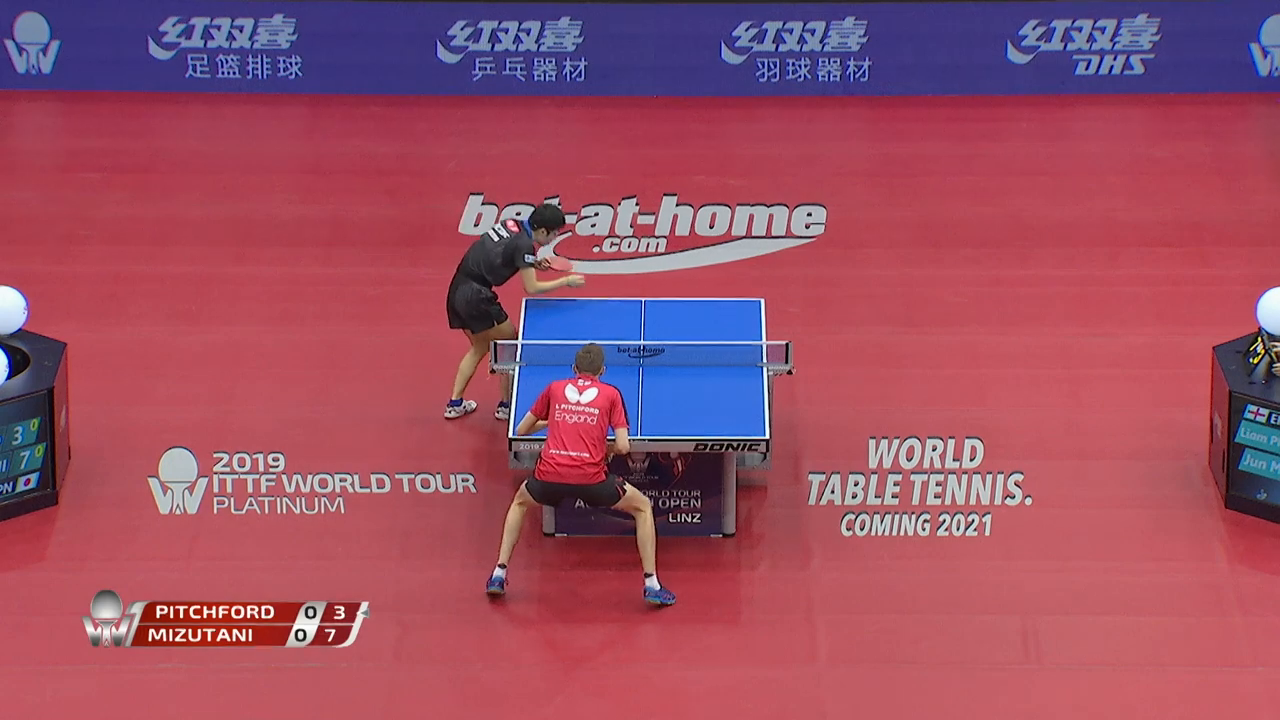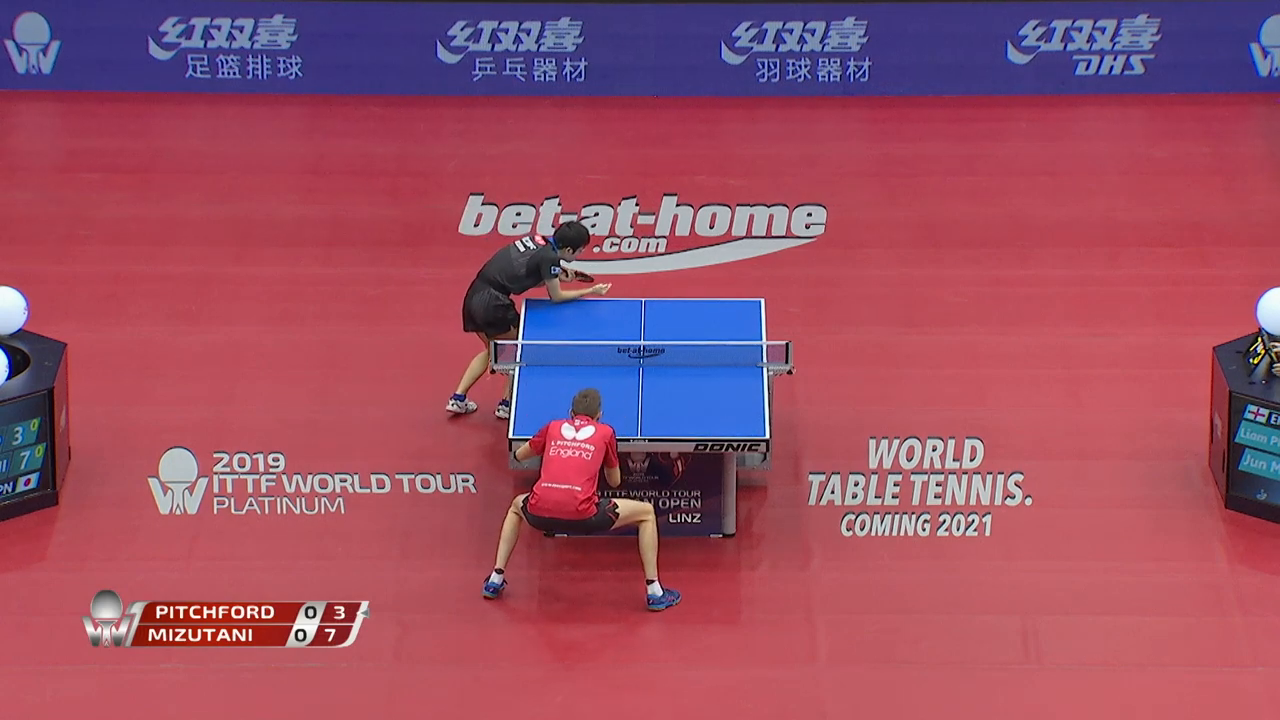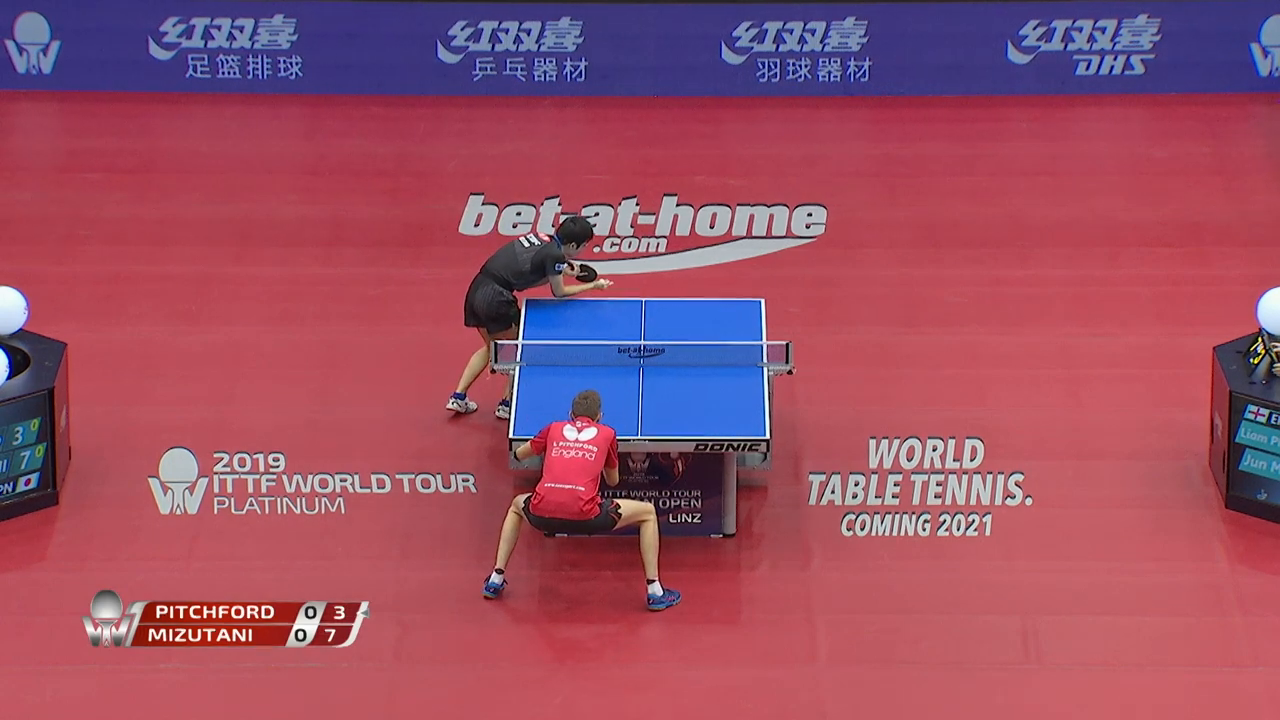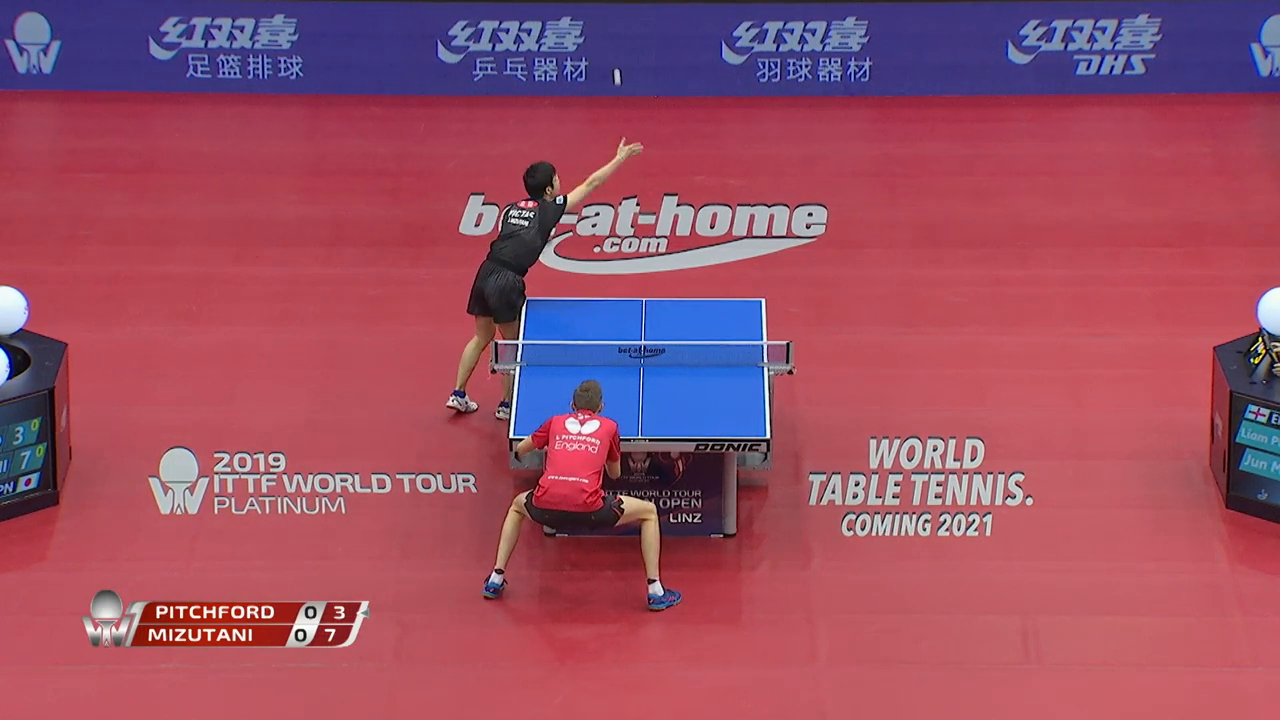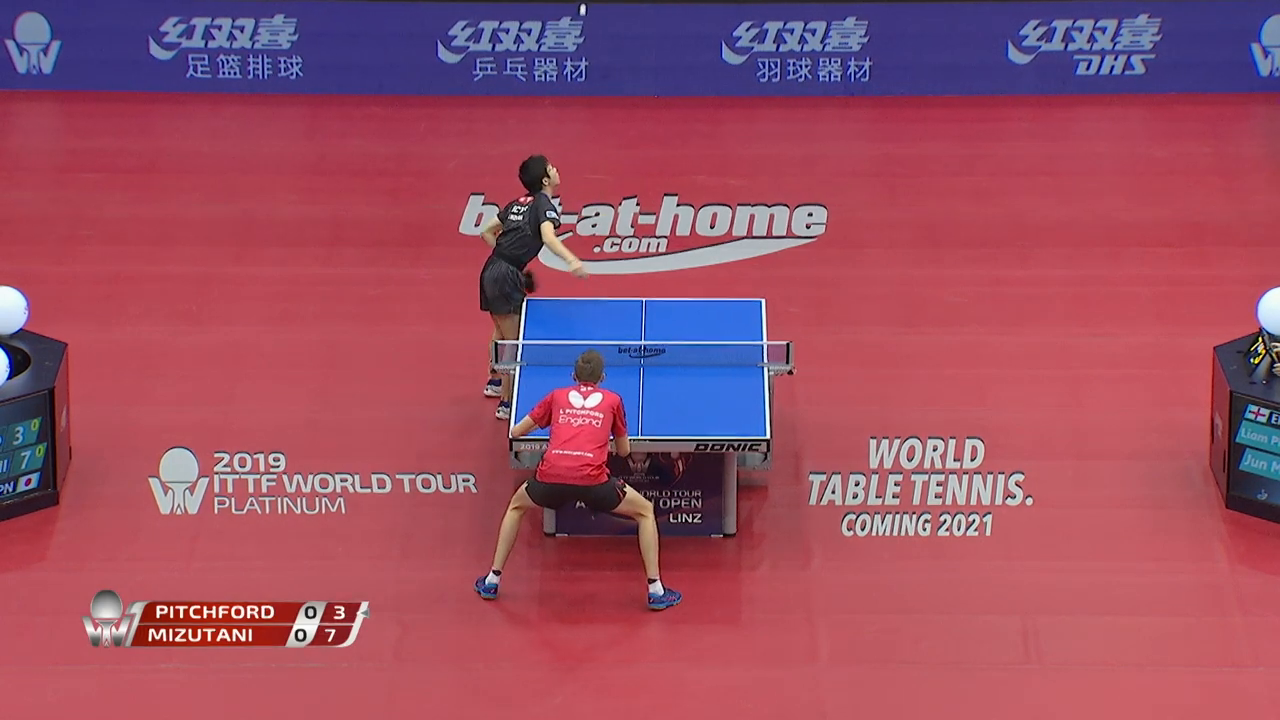
dt=0.7s
person 1, frame 1
left shoulder: (555, 388)
right shoulder: (611, 394)
left elbow: (521, 431)
right elbow: (623, 447)
left hip: (549, 476)
right hip: (589, 478)
left knee: (520, 503)
right knee: (643, 508)
left ankle: (499, 575)
right ankle: (651, 585)
person 1, frame 2
left shoulder: (553, 427)
right shoulder: (605, 432)
left elbow: (519, 455)
right elbow: (615, 481)
left hip: (540, 511)
right hip: (581, 513)
left knee: (517, 505)
right knee: (646, 513)
left ankle: (496, 579)
right ankle: (654, 591)
person 1, frame 3
left shoulder: (554, 428)
right shoulder: (607, 433)
left elbow: (519, 454)
right elbow: (613, 480)
left hip: (542, 513)
right hip: (584, 515)
left knee: (517, 505)
right knee: (648, 513)
left ankle: (496, 580)
right ankle: (655, 592)
person 1, frame 4
left shoulder: (555, 422)
right shoulder: (609, 427)
left elbow: (520, 449)
right elbow: (615, 473)
left hip: (546, 506)
right hip: (588, 508)
left knee: (517, 505)
right knee: (649, 512)
left ankle: (495, 579)
right ankle: (655, 591)
person 1, frame 5
left shoulder: (557, 396)
right shoulder: (613, 400)
left elbow: (516, 432)
right elbow: (624, 451)
left hip: (550, 477)
right hip: (591, 480)
left knee: (516, 506)
right knee: (645, 512)
left ankle: (492, 580)
right ankle: (655, 590)
person 2, frame 1
left shoulder: (511, 224)
right shoulder: (524, 244)
right elbow: (531, 288)
left wrist: (532, 263)
right wrist: (566, 281)
left hip: (459, 290)
right hip: (476, 295)
left knee: (479, 347)
left ankle: (455, 403)
right ankle: (506, 405)
person 2, frame 2
left shoulder: (536, 241)
right shoulder: (549, 257)
right elbow: (556, 297)
left wrist: (557, 276)
right wrist: (592, 290)
left hip: (474, 296)
right hip: (492, 303)
left knee: (493, 350)
left ankle: (458, 399)
right ankle: (507, 404)
person 2, frame 3
left shoulder: (538, 239)
right shoulder: (554, 255)
right elbow: (559, 292)
left wrist: (560, 272)
right wrist: (593, 285)
left hip: (476, 289)
right hip: (495, 298)
left knee: (491, 346)
left ankle: (458, 397)
right ankle: (507, 404)
person 2, frame 4
left shoulder: (511, 209)
right shoulder: (549, 210)
right elbow: (590, 184)
right wrist: (620, 158)
left hip: (486, 273)
right hip: (506, 282)
left knee: (482, 337)
right knee: (513, 344)
left ankle: (458, 395)
right ankle: (507, 404)
person 2, frame 5
left shoulder: (518, 203)
right shoulder: (545, 206)
left elbow: (488, 232)
right elbow: (548, 236)
right wrist: (571, 260)
left hip: (491, 270)
right hip: (506, 276)
left knee: (502, 332)
right knee: (514, 341)
left ankle: (495, 382)
right ankle: (507, 405)
